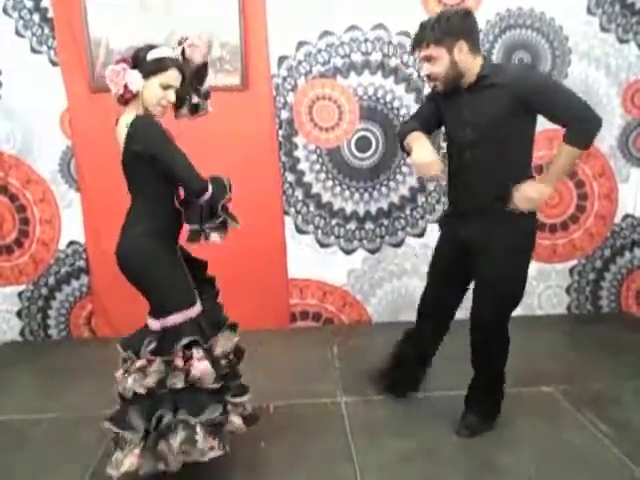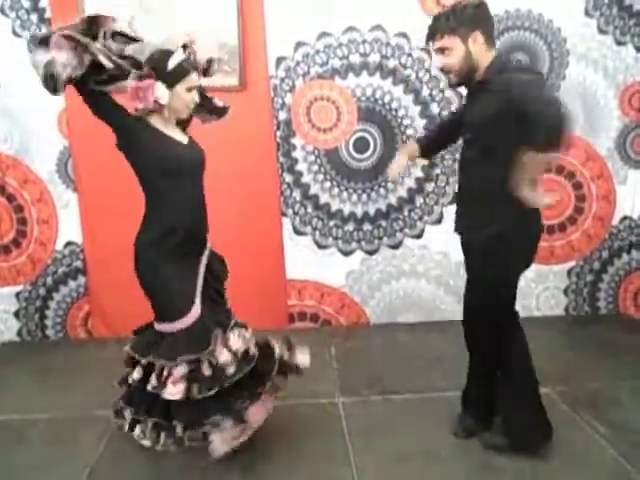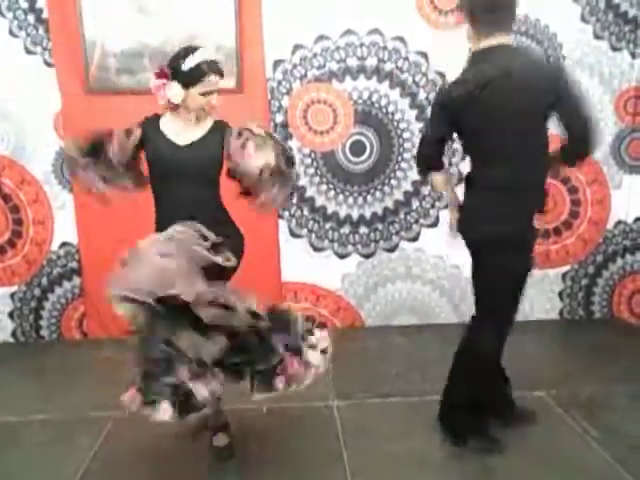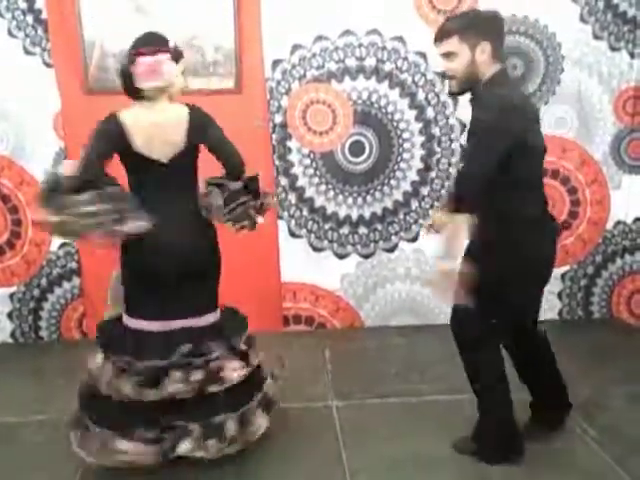
dt=0.5s
person 1, frame 1
left shoulder: (519, 82)
right shoulder: (444, 94)
left elbow: (585, 121)
right elbow: (412, 126)
left wrist: (546, 183)
right wrist: (418, 144)
left hip: (505, 228)
right hip: (458, 223)
left knee: (488, 319)
right knee: (434, 304)
left ankle: (483, 406)
right ankle: (402, 375)
person 1, frame 2
left shoulder: (515, 82)
right shoulder: (480, 91)
left elbow: (552, 123)
right elbow: (450, 129)
left wrist: (523, 183)
right wrist: (411, 151)
left hip: (506, 231)
right hip: (482, 226)
left knee: (487, 322)
right knee: (491, 319)
left ankle: (525, 428)
right ankle: (484, 408)
person 1, frame 3
left shoulder: (456, 90)
right shoulder: (542, 74)
left elbow: (427, 159)
right elbow: (583, 141)
left wrist: (449, 191)
right wrist: (552, 162)
left hip: (486, 220)
right hip: (506, 226)
left knee: (494, 317)
right knee: (492, 322)
left ankle: (492, 399)
right ankle: (460, 419)
person 1, frame 4
left shoulder: (500, 105)
right shoulder: (495, 100)
left elbow: (474, 179)
right wrist: (450, 210)
left hip: (518, 246)
right hip: (496, 241)
right knee: (470, 328)
person 2, frame 1
left shoulder: (137, 123)
right shoulder: (144, 129)
left elbow: (190, 97)
right elbow: (190, 179)
left wrist: (191, 63)
right wrist: (211, 201)
left hip: (150, 243)
right hip: (148, 248)
left knee: (176, 329)
right knee: (186, 330)
right ankle: (168, 431)
person 2, frame 2
left shoulder: (179, 127)
right shoulder: (132, 129)
left elbow: (203, 105)
right elbow: (87, 85)
left wrist: (190, 65)
left hip: (194, 249)
right hip: (161, 255)
left knee: (208, 324)
right knee: (189, 335)
right ankle: (205, 423)
person 2, frame 3
left shoulder: (221, 133)
right shoulder: (152, 127)
left elbow: (266, 178)
right elbow: (116, 163)
left wrist: (258, 156)
right wrist: (115, 147)
left hip: (215, 242)
right hip: (167, 245)
right ankle: (214, 416)
person 2, frame 4
left shoulder: (116, 125)
right shoulder: (193, 117)
left elbow: (82, 181)
right elbow: (236, 168)
left hip: (147, 247)
right hip: (198, 242)
left knee: (141, 337)
right knee: (206, 327)
left ankle: (127, 434)
right ankle: (227, 422)
